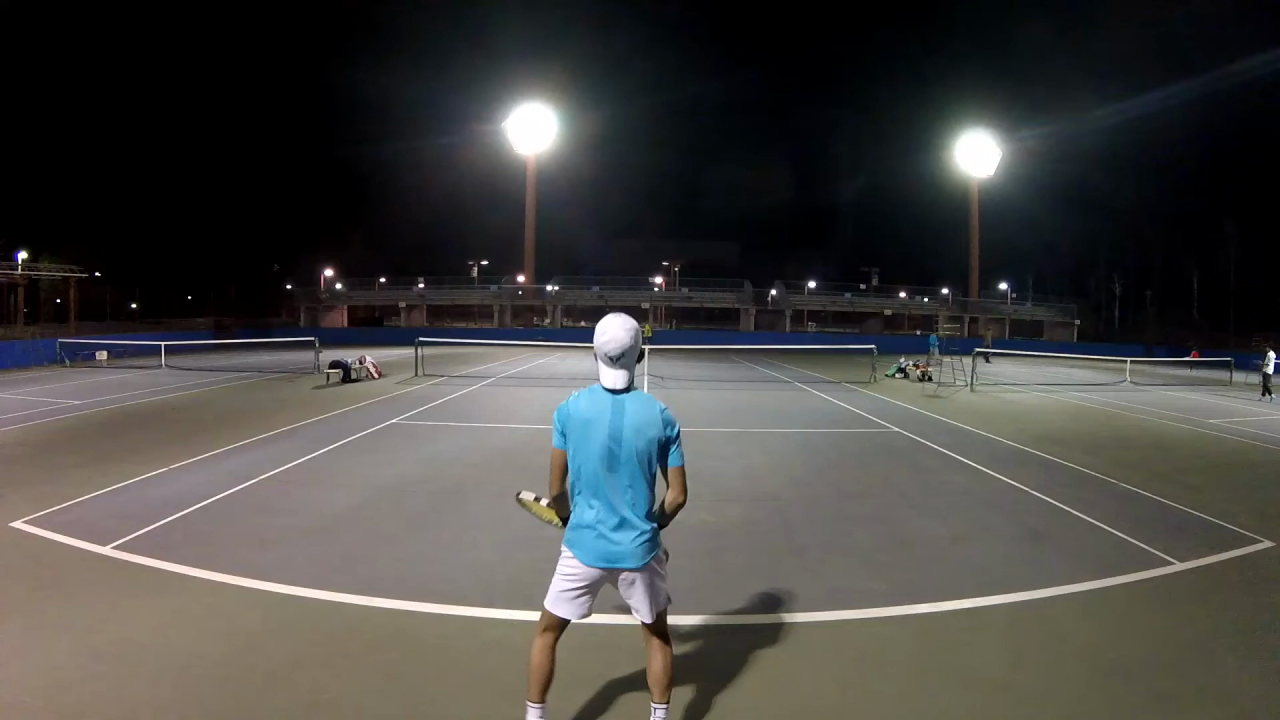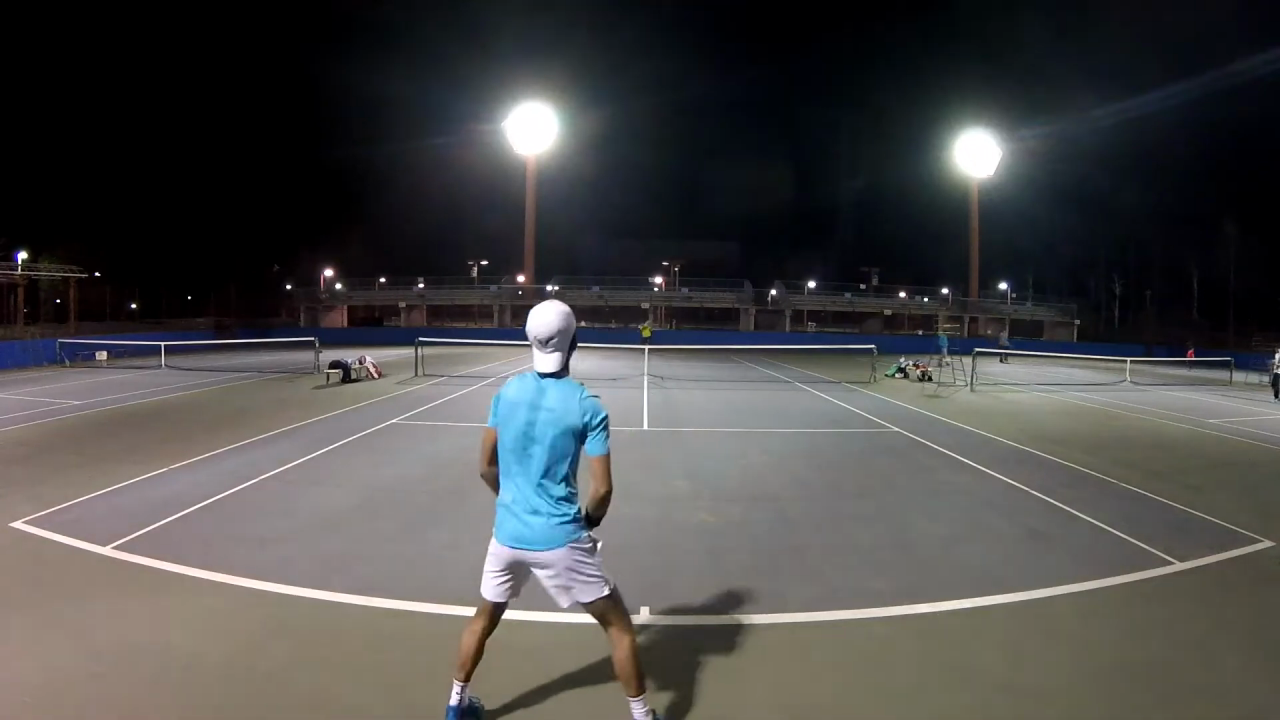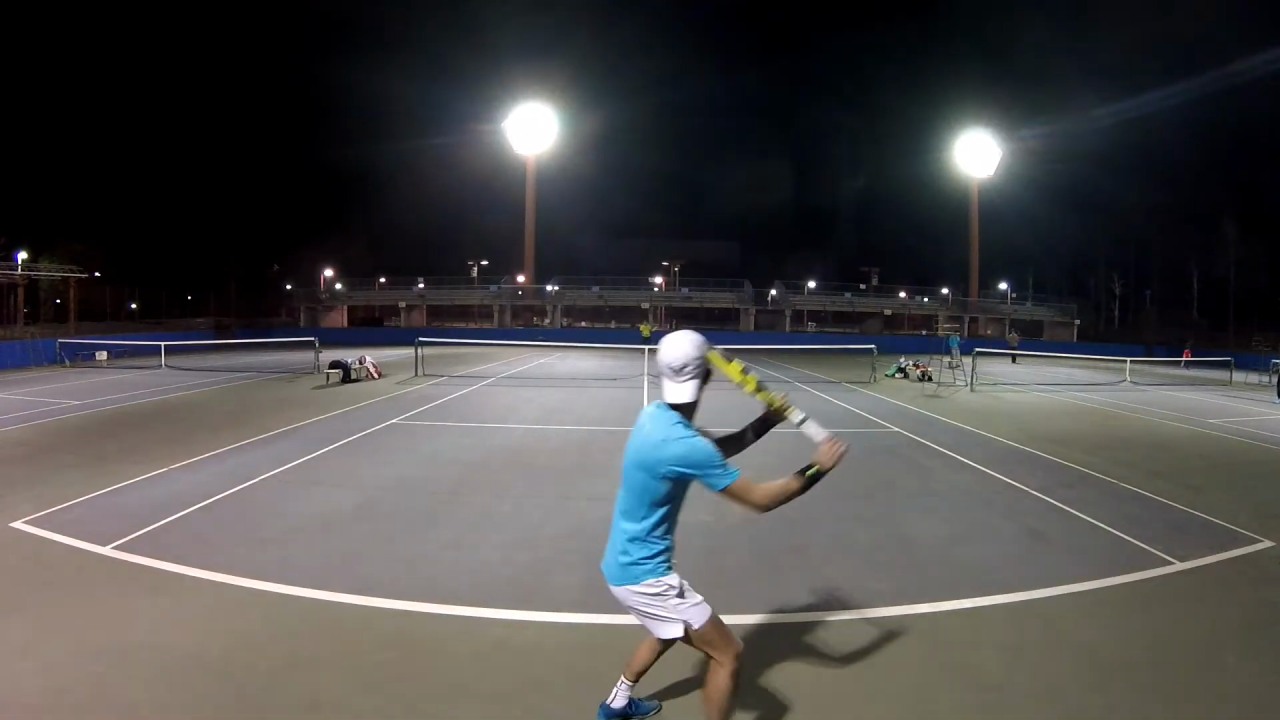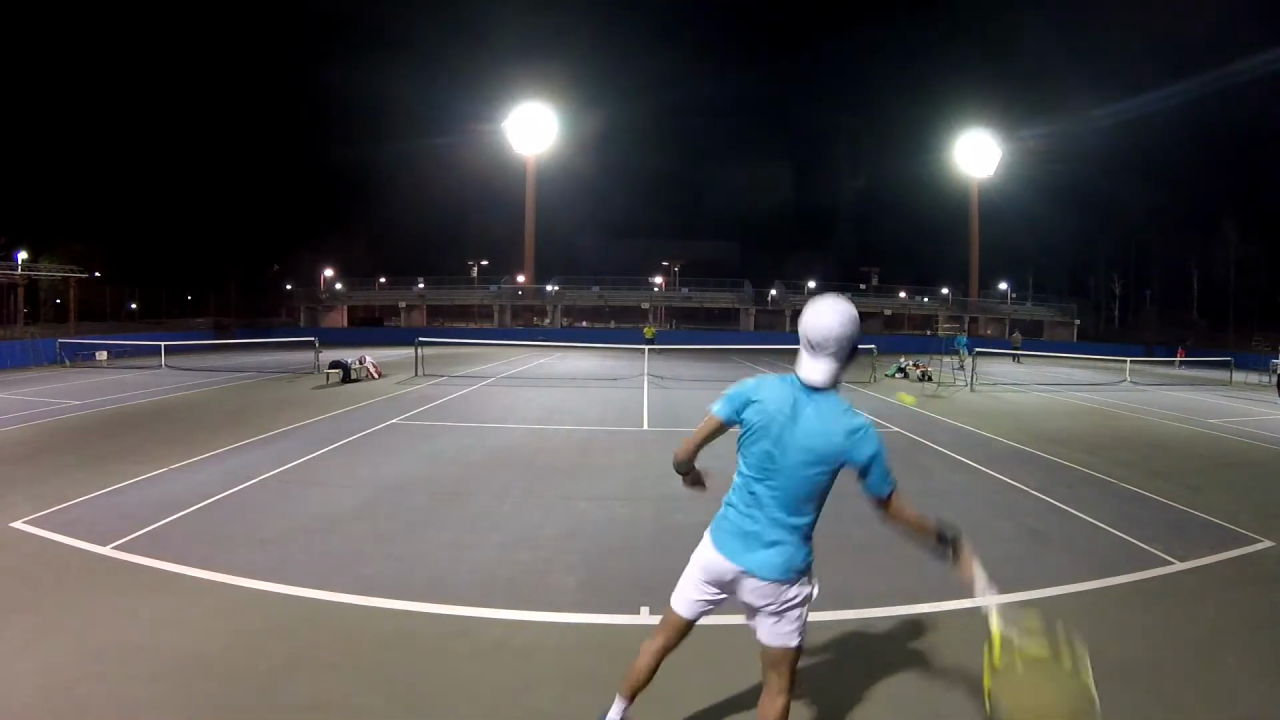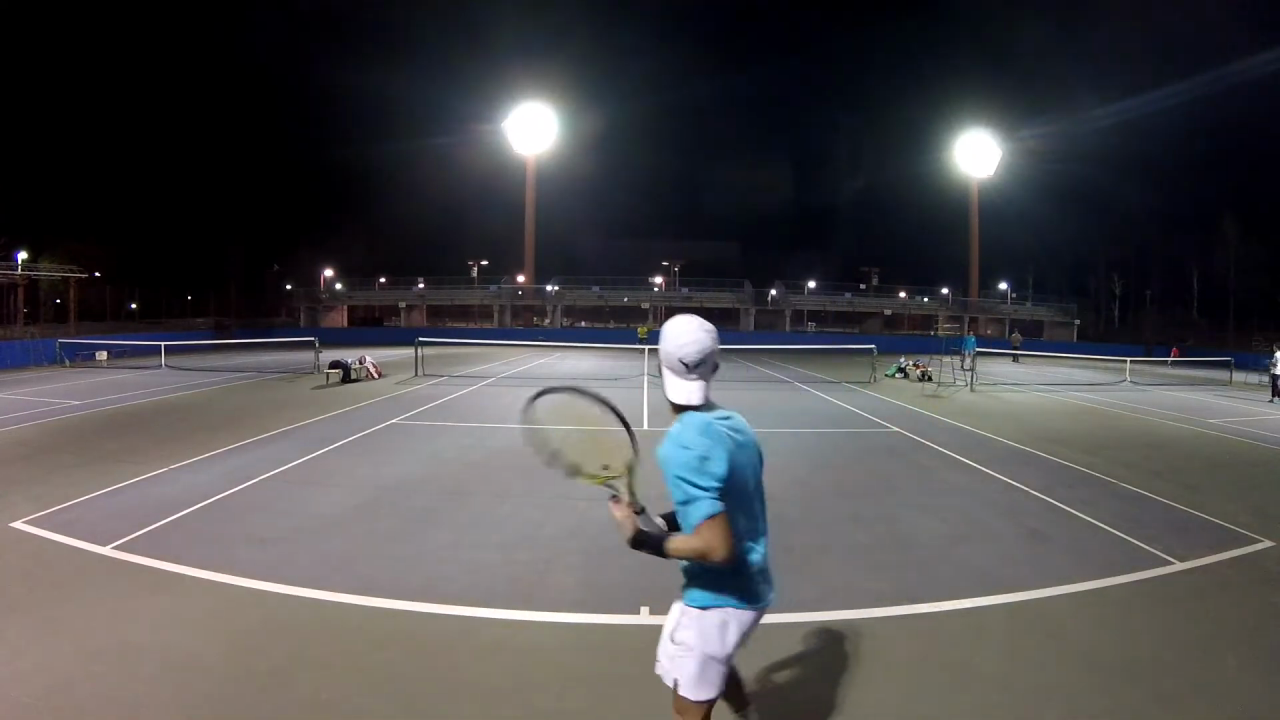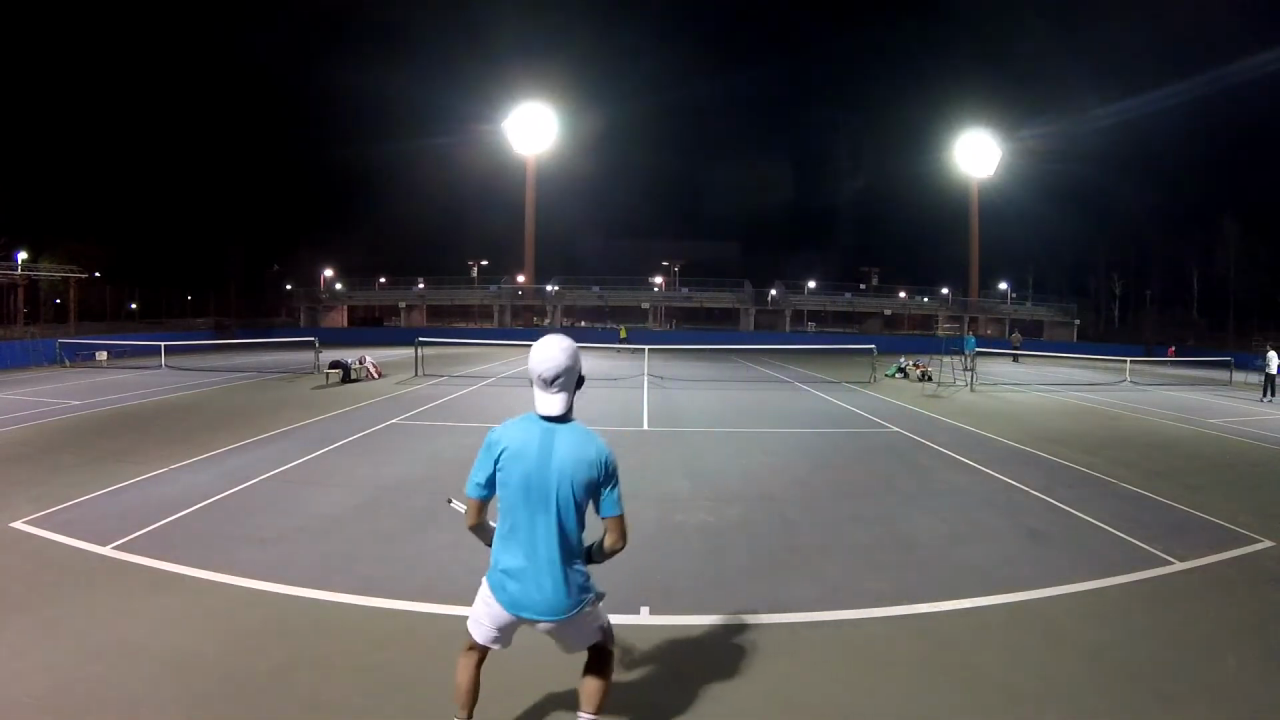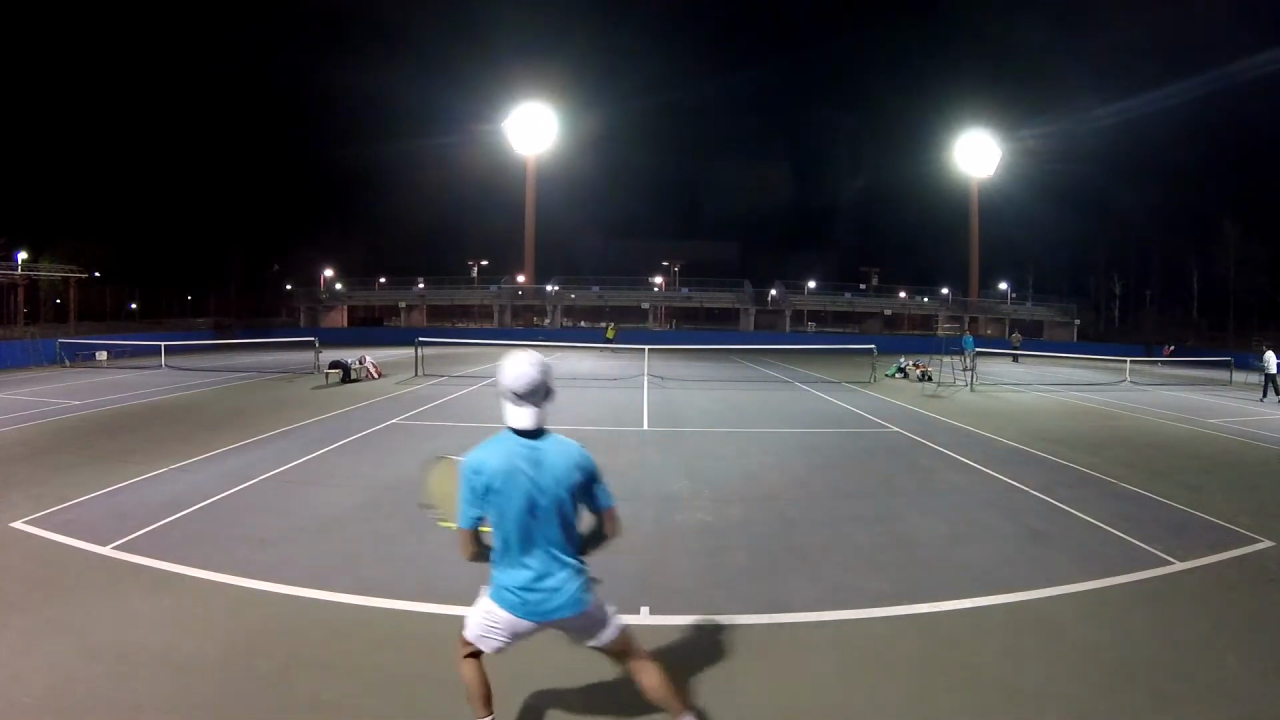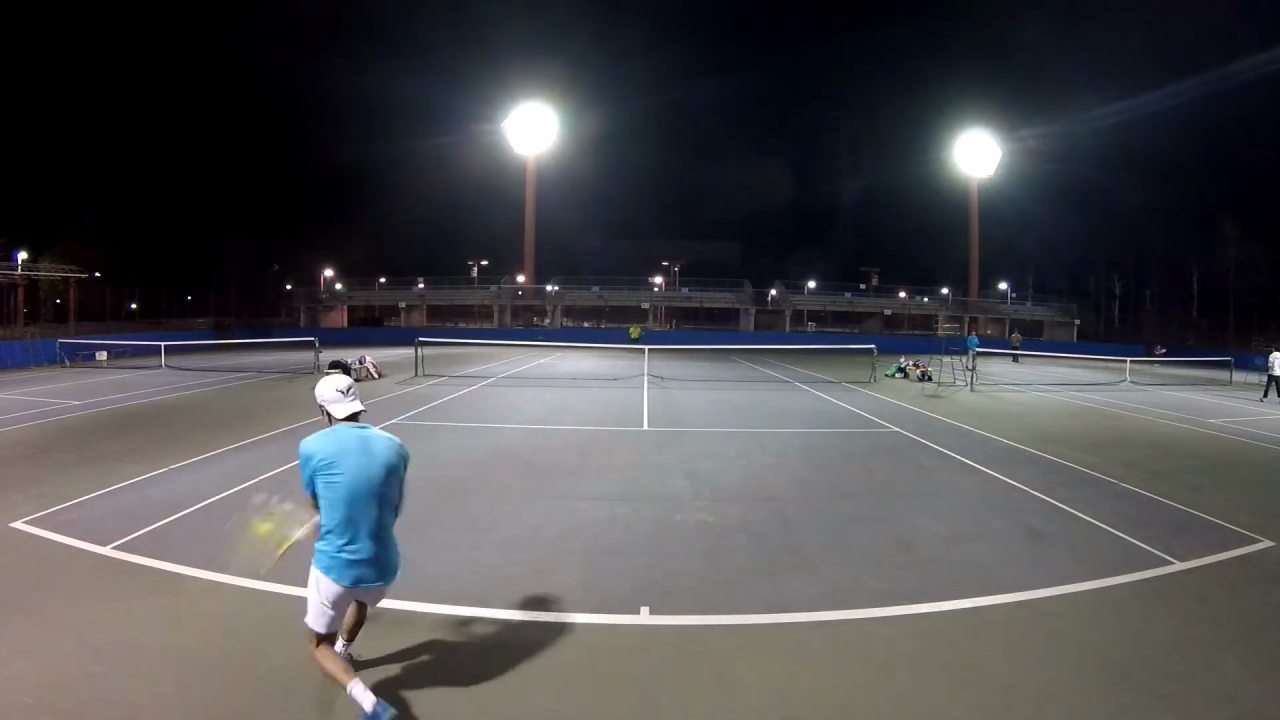
dt=0.7s
person 1, frame 1
left shoulder: (570, 409)
right shoulder: (661, 416)
left elbow: (556, 490)
right elbow: (677, 496)
left hip: (583, 548)
right hip: (640, 551)
left knee: (546, 633)
right knee: (657, 636)
person 1, frame 2
left shoulder: (508, 391)
right shoulder: (587, 405)
left elbow: (487, 468)
right elbow: (602, 489)
right wrist: (587, 523)
left hip: (509, 532)
right hip: (562, 539)
left knee: (483, 619)
right knee: (619, 627)
person 1, frame 3
left shoulder: (656, 415)
right shoulder: (681, 445)
left elbow: (722, 449)
right elbow: (759, 499)
left wrist: (769, 418)
right wrist: (818, 467)
left hip: (625, 563)
right hip: (643, 575)
left knee: (667, 634)
right knee: (727, 655)
person 1, frame 4
left shoulder: (758, 390)
right shoulder: (855, 432)
left elbow: (684, 454)
right elbow: (894, 511)
left wrist: (688, 473)
right wrist: (949, 542)
left hip: (722, 548)
right hip: (779, 570)
left knee: (664, 635)
right knee: (780, 683)
person 1, frame 5
left shoulder: (682, 446)
right shoulder: (735, 427)
left elbow: (717, 547)
left wrist: (641, 538)
right wrist: (675, 521)
left hip: (716, 601)
right hip: (753, 591)
right knee: (716, 666)
person 1, frame 6
left shoulder: (500, 438)
right shoulder: (596, 451)
left elbow: (473, 520)
right elbow: (616, 540)
left hip: (506, 586)
right hip: (566, 595)
left knee: (472, 654)
right knee: (602, 650)
person 1, frame 7
left shoulder: (478, 462)
right shoulder: (576, 456)
left elbow: (470, 550)
right elbow: (610, 529)
left hip: (512, 599)
right hip: (571, 595)
left knee: (468, 650)
right knee: (635, 658)
person 1, frame 8
left shoulder: (312, 447)
right shoulder: (394, 447)
left elbow: (320, 511)
left hip: (334, 566)
right hip: (381, 568)
left knee: (320, 644)
right ankle: (343, 651)
